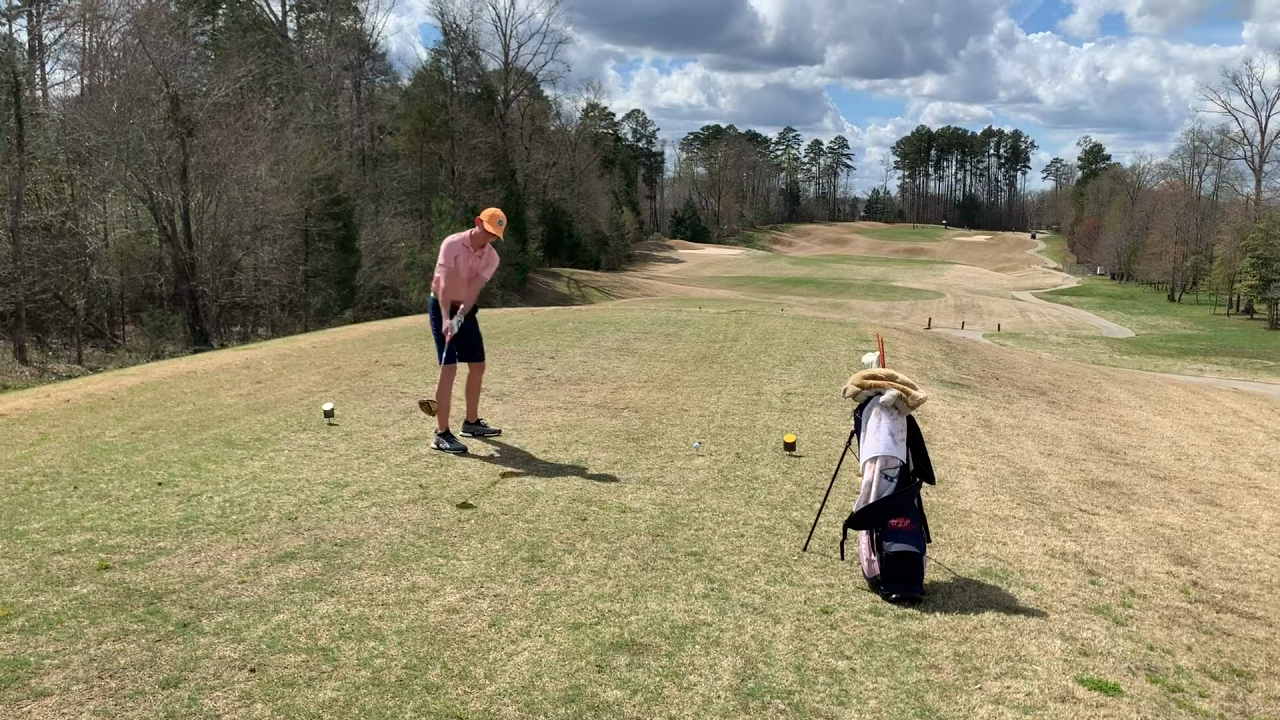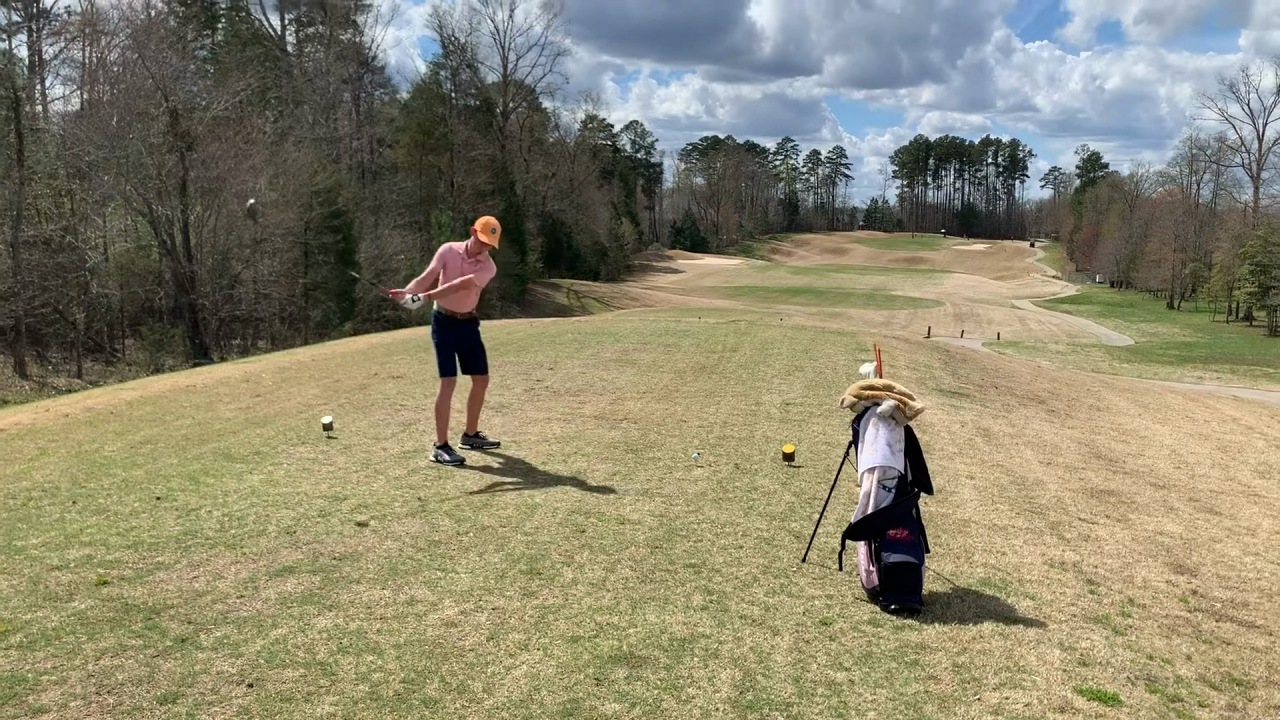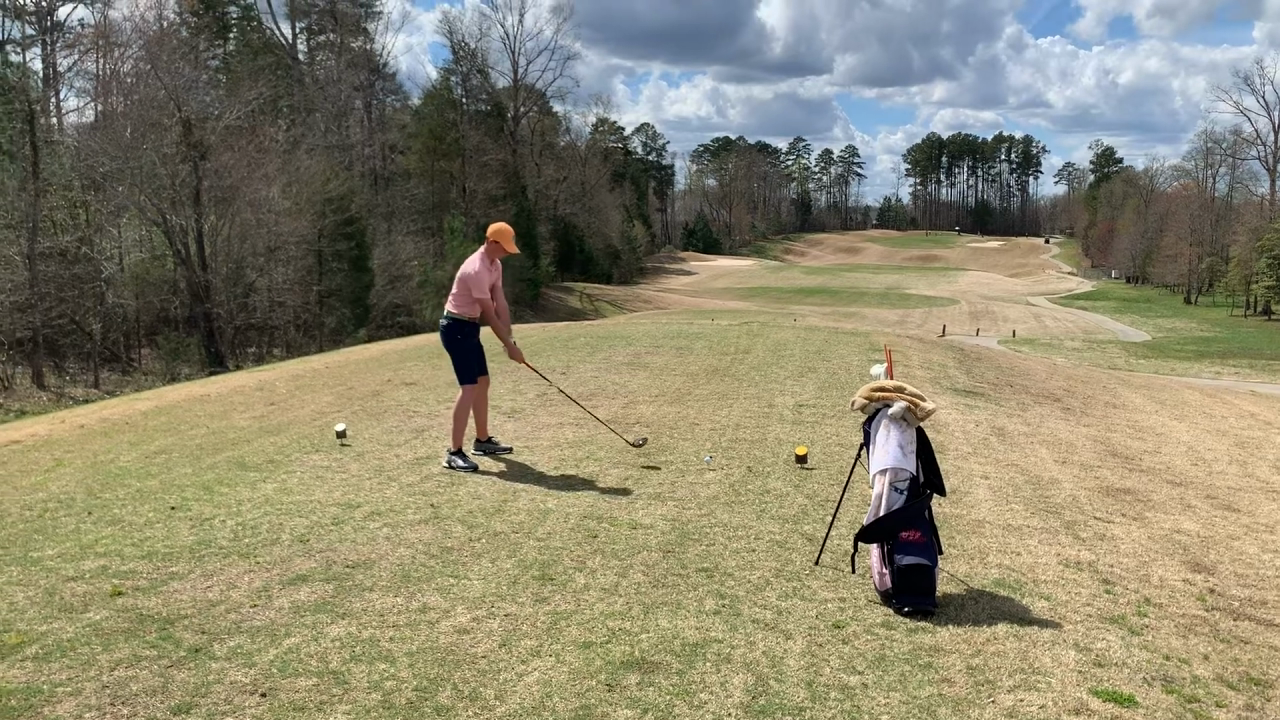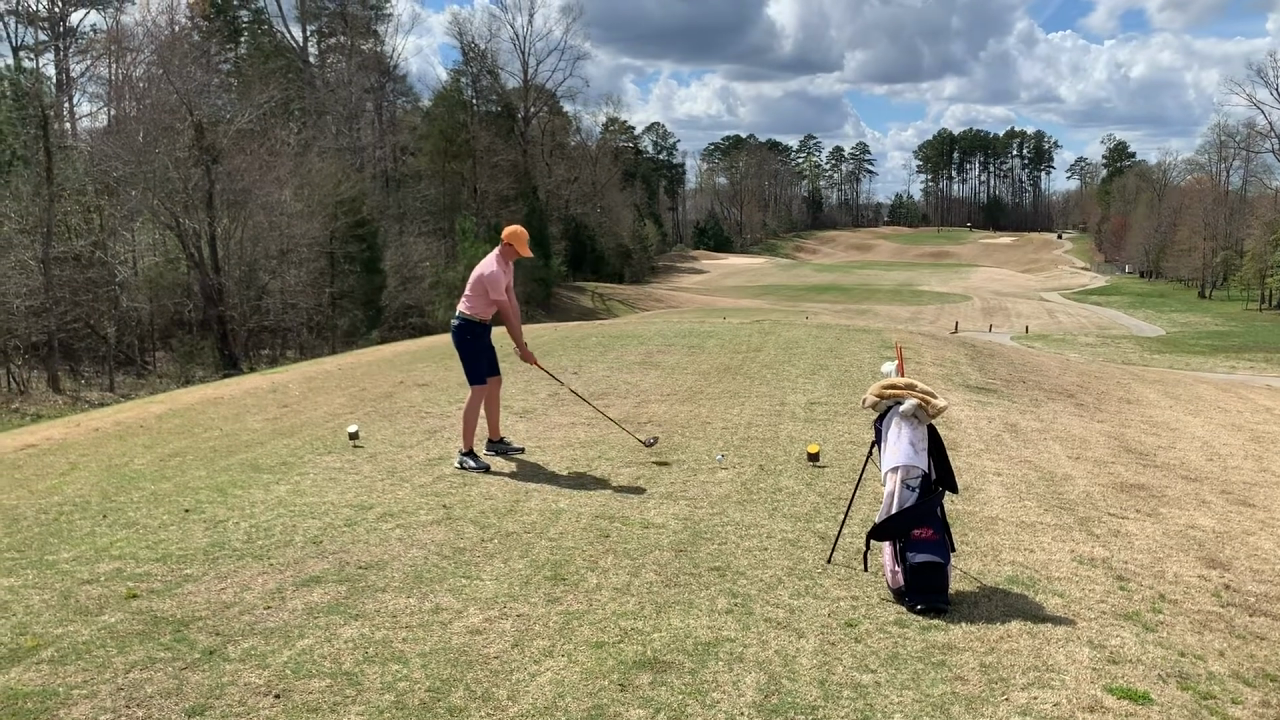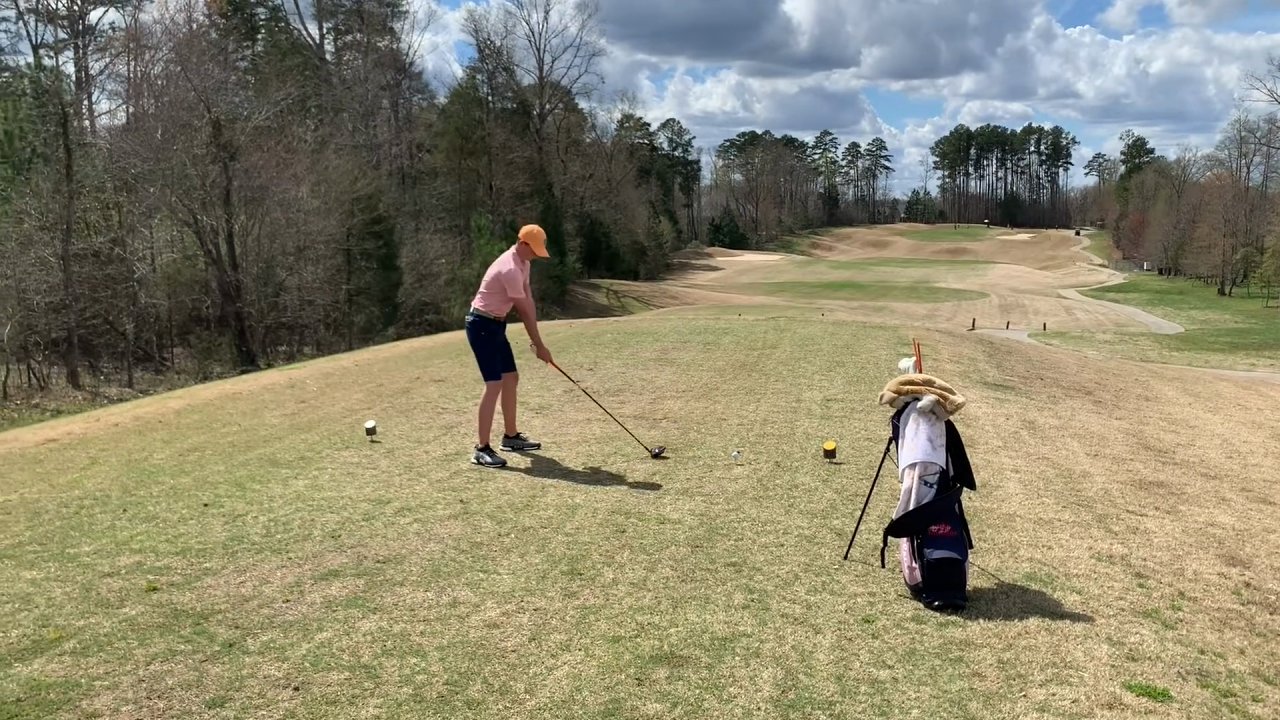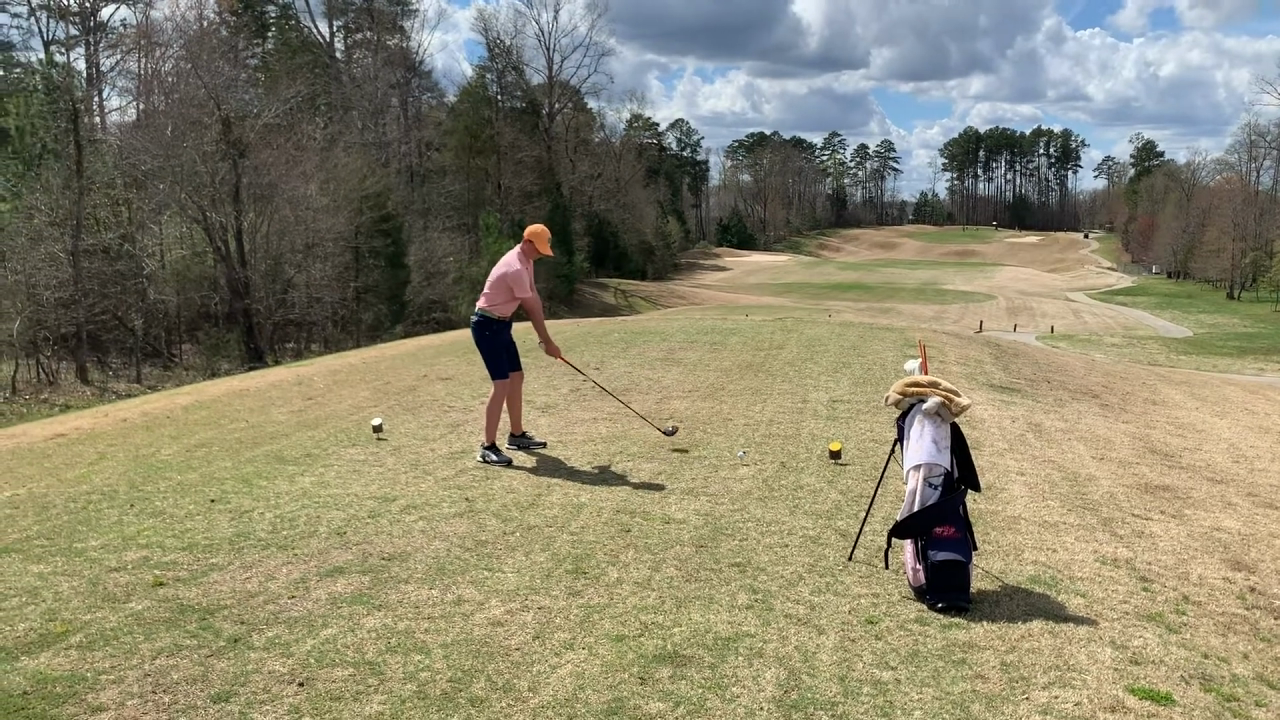
dt=0.5s
person 1, frame 1
left shoulder: (492, 257)
right shoulder: (452, 243)
left elbow: (474, 290)
right elbow: (444, 282)
left wrist: (458, 319)
right wrist: (445, 318)
left hip: (465, 311)
right hip: (442, 308)
left knee: (478, 367)
right knee: (449, 368)
left ankle: (471, 422)
right ankle: (442, 433)
person 1, frame 2
left shoulder: (488, 268)
right shoulder: (448, 251)
left elbow: (456, 287)
right elbow: (426, 278)
left wrist: (421, 297)
right wrist: (406, 291)
left hip: (468, 323)
right hip: (444, 322)
left knee: (481, 379)
right knee: (448, 382)
left ankle: (471, 434)
right ankle: (441, 445)
person 1, frame 3
left shoulder: (495, 265)
right shoulder: (476, 270)
left elbow: (500, 303)
right elbow: (488, 313)
left wrist: (510, 338)
right wrist: (507, 347)
left hip: (469, 327)
right hip: (456, 328)
left knee: (482, 383)
right knee: (469, 388)
left ankle: (482, 440)
right ankle: (454, 453)
person 1, frame 4
left shoulder: (507, 266)
right shoulder: (492, 271)
left elbow: (513, 305)
right elbow: (506, 314)
left wrist: (521, 341)
right wrist: (522, 348)
left hip: (480, 328)
right hip: (467, 329)
left knee: (494, 383)
right knee: (479, 388)
left ankle: (494, 440)
right ankle: (465, 453)
person 1, frame 5
left shoulder: (523, 264)
right shoulder: (509, 270)
left elbow: (528, 302)
right elbow: (524, 312)
left wrist: (536, 340)
right wrist: (539, 346)
left hip: (495, 325)
right hip: (482, 325)
left knee: (511, 378)
right knee: (494, 385)
left ankle: (511, 436)
right ankle: (481, 449)
person 1, frame 6
left shoulder: (525, 262)
right shoulder: (516, 270)
left elbow: (535, 300)
right elbow: (532, 311)
left wrist: (544, 336)
right wrist: (548, 342)
left hip: (501, 325)
right hip: (487, 326)
left knee: (516, 378)
right knee: (502, 384)
left ankle: (516, 435)
right ankle: (488, 447)
